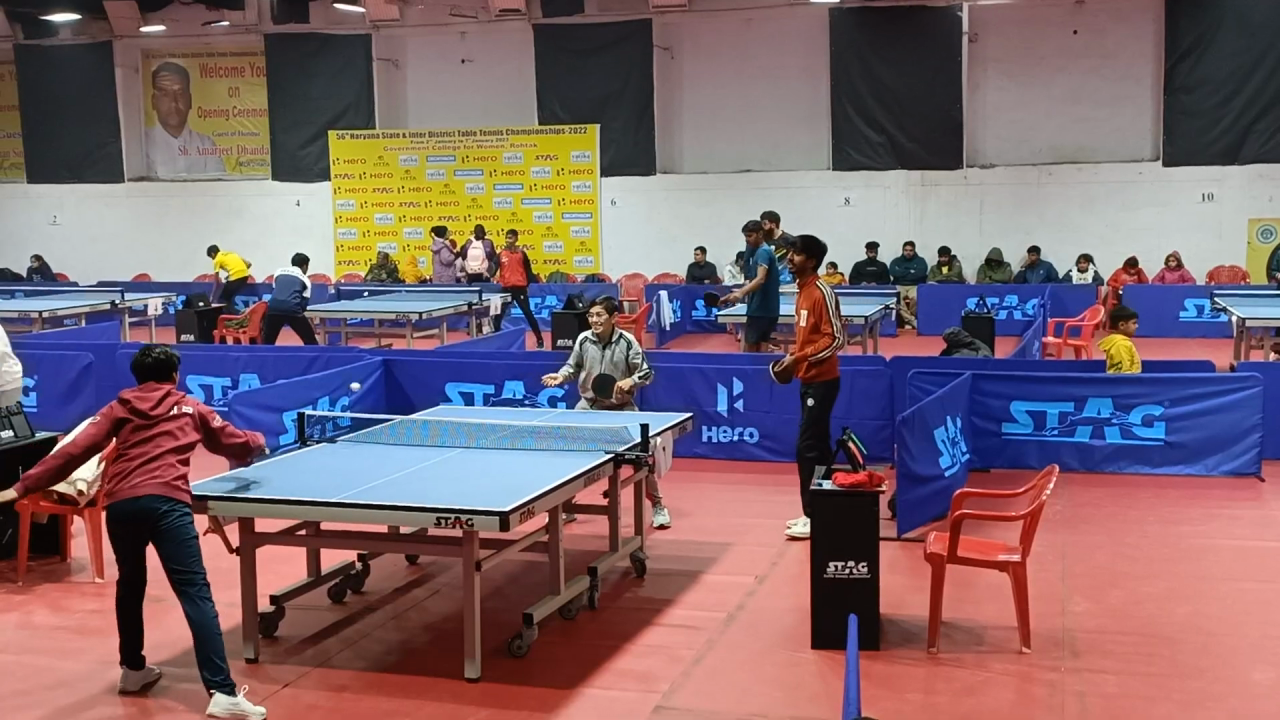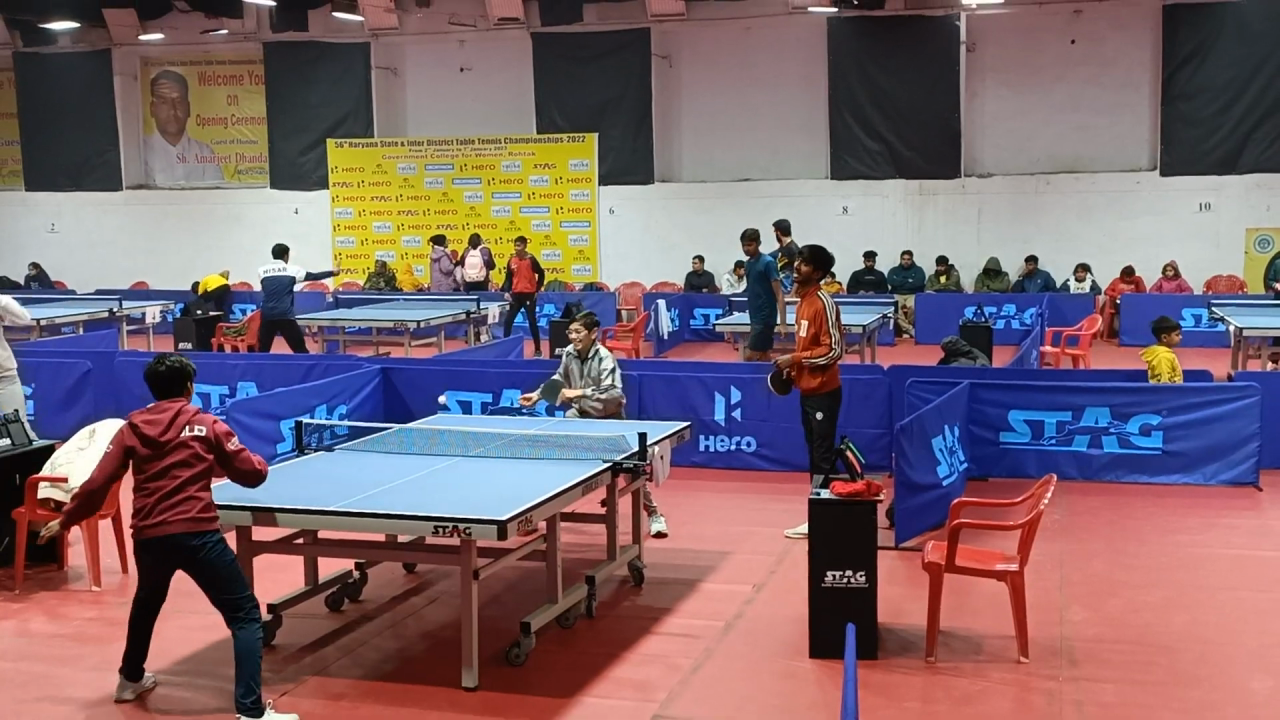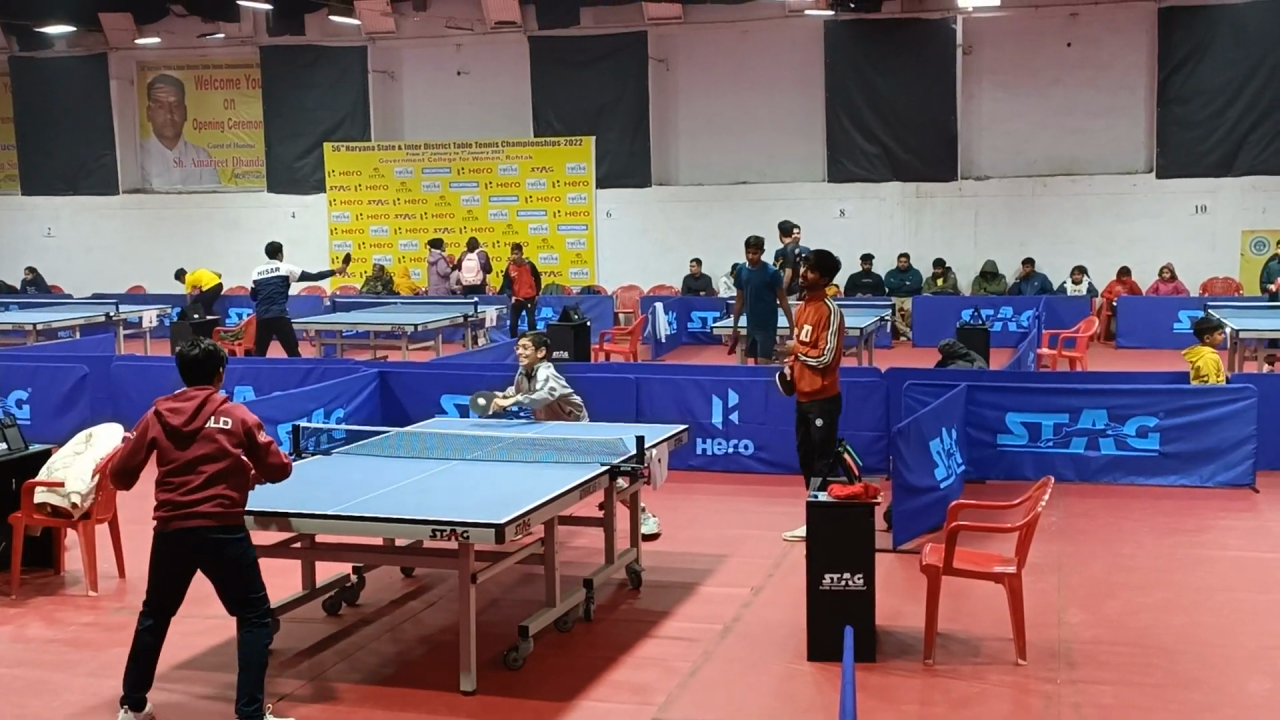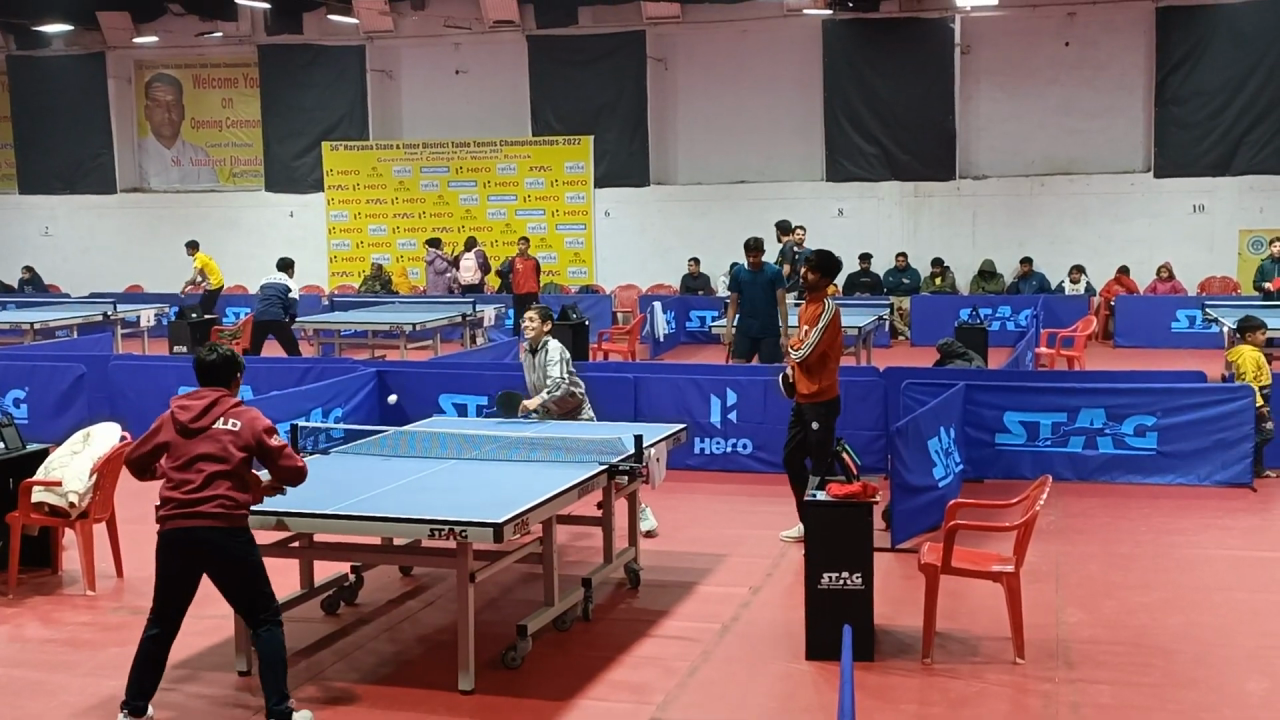
dt=0.3s
person 1, frame 1
left shoulder: (118, 408)
right shoulder: (190, 407)
left elbow: (73, 453)
right elbow: (238, 446)
right wrist: (256, 441)
left hip: (120, 507)
right hip: (166, 503)
left knee: (130, 583)
right knee: (196, 593)
left ankle: (133, 669)
person 1, frame 2
left shoulder: (131, 430)
right shoulder: (207, 425)
left elbow: (97, 486)
right elbow: (253, 474)
left wrist: (64, 521)
right wrist: (217, 465)
left hip: (149, 537)
right hip: (198, 535)
left knee: (146, 601)
right knee: (245, 615)
left ankle: (130, 679)
person 1, frame 3
left shoulder: (156, 416)
right shoulder: (237, 416)
left elbow: (119, 473)
right elbow: (279, 469)
right wrist: (252, 470)
left hip: (171, 533)
right hip: (222, 532)
left knee: (155, 615)
right knee: (256, 618)
person 1, frame 4
left shoulder: (172, 417)
right shoulder: (248, 419)
left elbow: (134, 462)
right elbow: (294, 473)
right wrist: (269, 484)
left hip: (174, 532)
right hip: (225, 532)
left knee: (162, 621)
right knee: (265, 620)
person 2, frame 1
left shoulder: (822, 293)
right shoulder: (802, 292)
left elbow: (836, 339)
left wrist: (799, 357)
right wrist: (794, 355)
left hip: (822, 381)
right hip: (809, 379)
left knee: (807, 447)
right knee: (818, 446)
left ankle: (814, 515)
person 2, frame 2
left shoulder: (823, 304)
right shoulder: (803, 302)
left elbow: (833, 351)
left wrist: (795, 359)
right wrist: (792, 364)
left hip: (824, 393)
right hip: (808, 391)
left knee: (823, 460)
right knee: (815, 457)
person 2, frame 3
left shoulder: (830, 311)
right shoulder: (802, 308)
left elbow: (824, 357)
left wrist: (795, 347)
right wrist: (790, 365)
left hip: (823, 399)
right hip: (803, 397)
left knee: (823, 466)
right knee: (806, 463)
person 2, frame 4
left shoulder: (827, 310)
right shoulder: (806, 306)
left elbow: (805, 352)
left wrist: (791, 343)
right wrist: (791, 366)
left hip: (821, 401)
right hip: (802, 398)
left knee: (820, 468)
right knee: (791, 459)
right ankle: (808, 522)
person 3, frame 1
left shoulder: (627, 342)
right shoulder: (583, 340)
left elbow: (647, 373)
right elbow: (572, 367)
left wrist: (630, 382)
right wrist: (560, 376)
left hip: (621, 408)
right hip: (589, 406)
left ankle: (658, 506)
person 3, frame 2
left shoulder: (604, 357)
right shoulder: (569, 353)
left elbow: (613, 393)
right elbow: (560, 378)
left wrist: (580, 392)
right wrist: (539, 394)
left hip: (609, 418)
right hip: (579, 415)
left ankle: (654, 515)
person 3, frame 3
left shoulder: (544, 372)
right shoulder: (522, 372)
left elbow: (542, 397)
right elbow: (516, 391)
left wrist: (510, 400)
right wrist: (502, 398)
left hip: (575, 425)
left ankle: (644, 515)
person 3, frame 4
left shoulder: (554, 349)
right shoulder: (526, 350)
left elbow: (560, 384)
left wrist: (537, 401)
right wrist: (530, 403)
left hip: (576, 414)
right hip: (548, 416)
left ankle: (641, 510)
